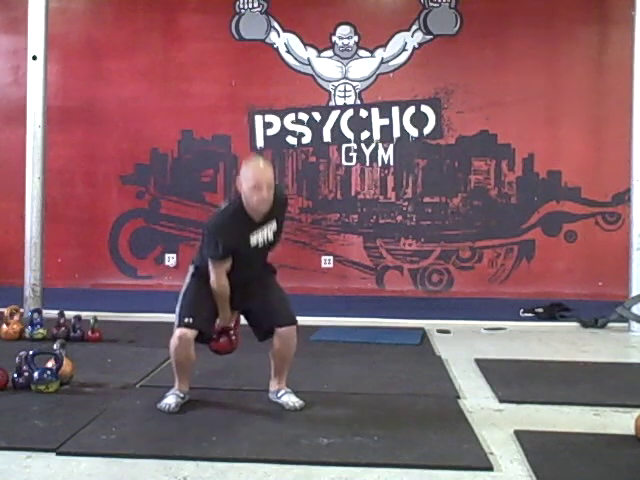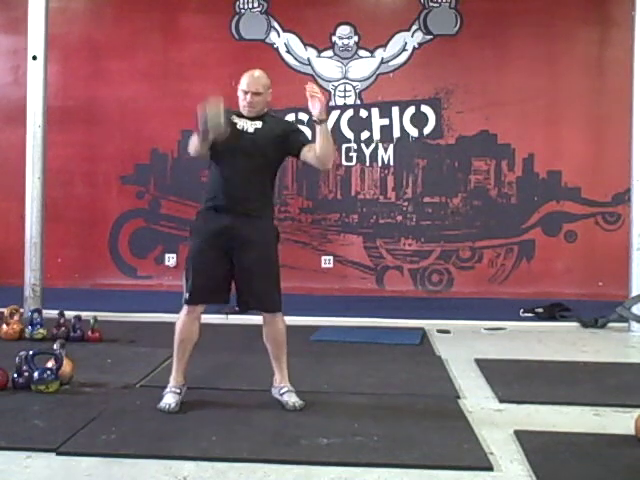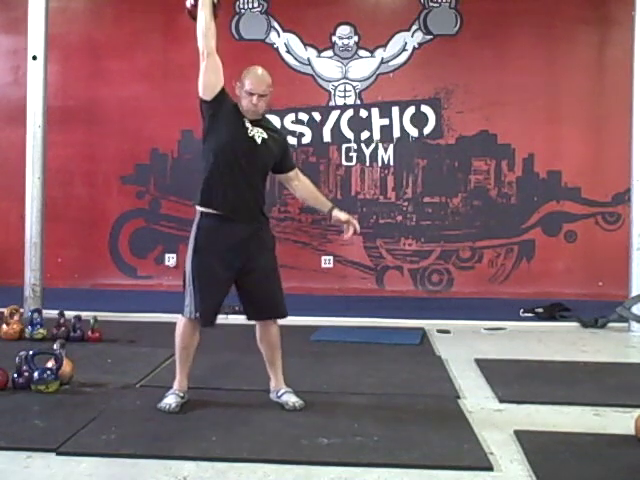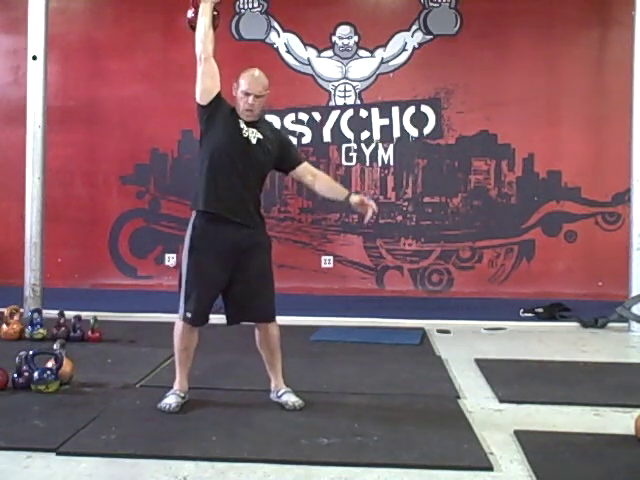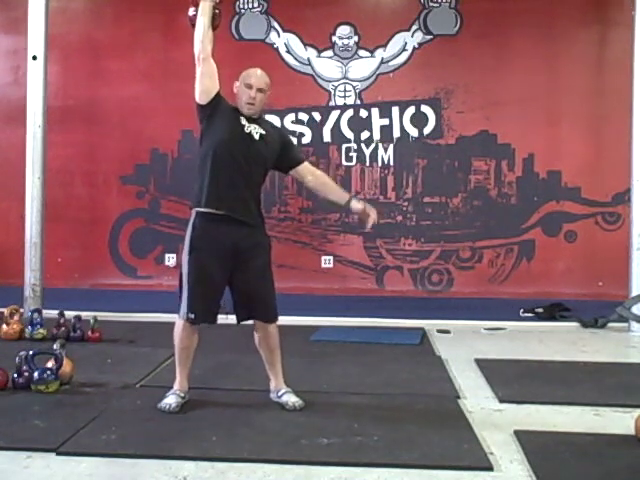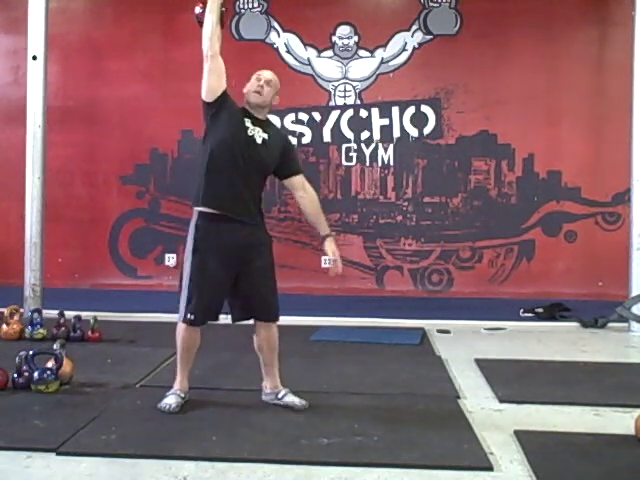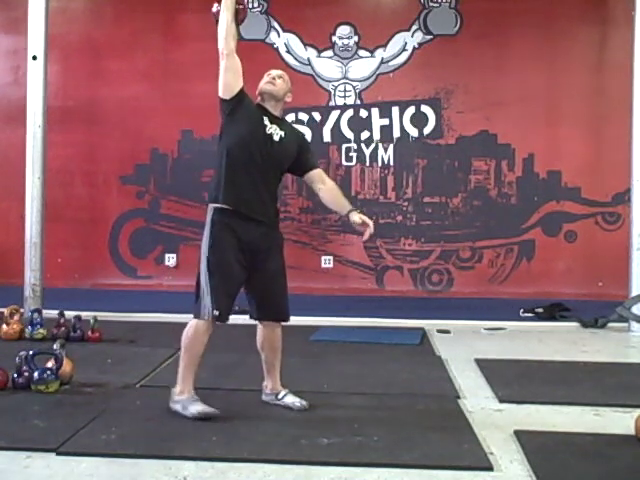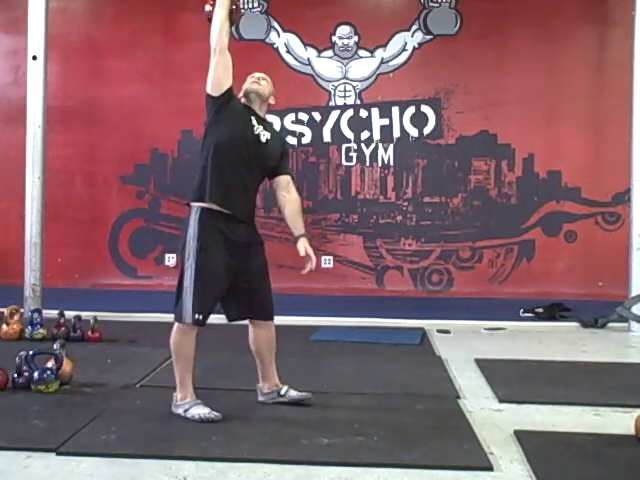
dt=0.4s
person 1, frame 1
left shoulder: (279, 201)
right shoulder: (223, 224)
right elbow: (218, 277)
right wrist: (225, 313)
left hip: (257, 277)
right hip: (209, 278)
left knee: (287, 328)
right knee: (183, 334)
left ankle: (278, 386)
right ankle: (181, 388)
person 1, frame 2
left shoulder: (282, 129)
right shoulder: (221, 117)
left elbow: (323, 161)
right elbow: (195, 148)
left wrist: (320, 119)
right wrist: (206, 133)
left hip: (257, 228)
right hip: (213, 224)
left knee: (271, 309)
right knee: (193, 305)
left ankle: (281, 383)
right ankle: (176, 384)
person 1, frame 3
left shoulder: (274, 137)
right shoulder: (219, 110)
left elbow: (294, 180)
right elbow: (207, 52)
left wrist: (331, 210)
left hip: (255, 233)
right hip: (213, 228)
left knee: (267, 314)
right knee: (194, 312)
left ankle: (278, 386)
right ankle: (179, 386)
person 1, frame 4
left shoulder: (274, 138)
right shoulder: (215, 115)
left elbow: (309, 175)
right elbow: (204, 57)
left wrist: (349, 196)
left hip: (251, 235)
right hip: (207, 230)
left knee: (264, 316)
right knee: (189, 314)
left ankle: (278, 386)
right ankle: (180, 387)
person 1, frame 5
left shoulder: (274, 137)
right shoulder: (216, 113)
left elbow: (309, 175)
right elbow: (202, 57)
left wrist: (350, 199)
left hip: (251, 233)
right hip: (207, 228)
left knee: (264, 314)
right knee: (190, 312)
left ankle: (278, 385)
right ankle: (180, 387)
person 1, frame 6
left shoulder: (278, 140)
right shoulder: (221, 111)
left elbow: (302, 190)
right elbow: (211, 55)
left wrist: (326, 236)
left hip: (254, 233)
right hip: (210, 227)
left knee: (266, 314)
right knee: (192, 313)
left ankle: (272, 386)
right ankle: (180, 386)
person 1, frame 7
left shoulder: (293, 138)
right shoulder: (238, 109)
left elbow: (320, 182)
right elbow: (226, 52)
left wrist: (351, 213)
left hip: (266, 230)
right hip: (225, 224)
left knee: (271, 314)
right knee: (208, 311)
left ankle: (273, 387)
right ankle: (183, 391)
person 1, frame 8
left shoulder: (275, 141)
right shoulder: (224, 108)
left elbow: (286, 191)
right elbow: (220, 49)
left wrist: (301, 236)
left hip: (246, 230)
right hip: (209, 223)
left knee: (261, 312)
right knee: (191, 314)
left ankle: (270, 385)
right ankle: (183, 396)
